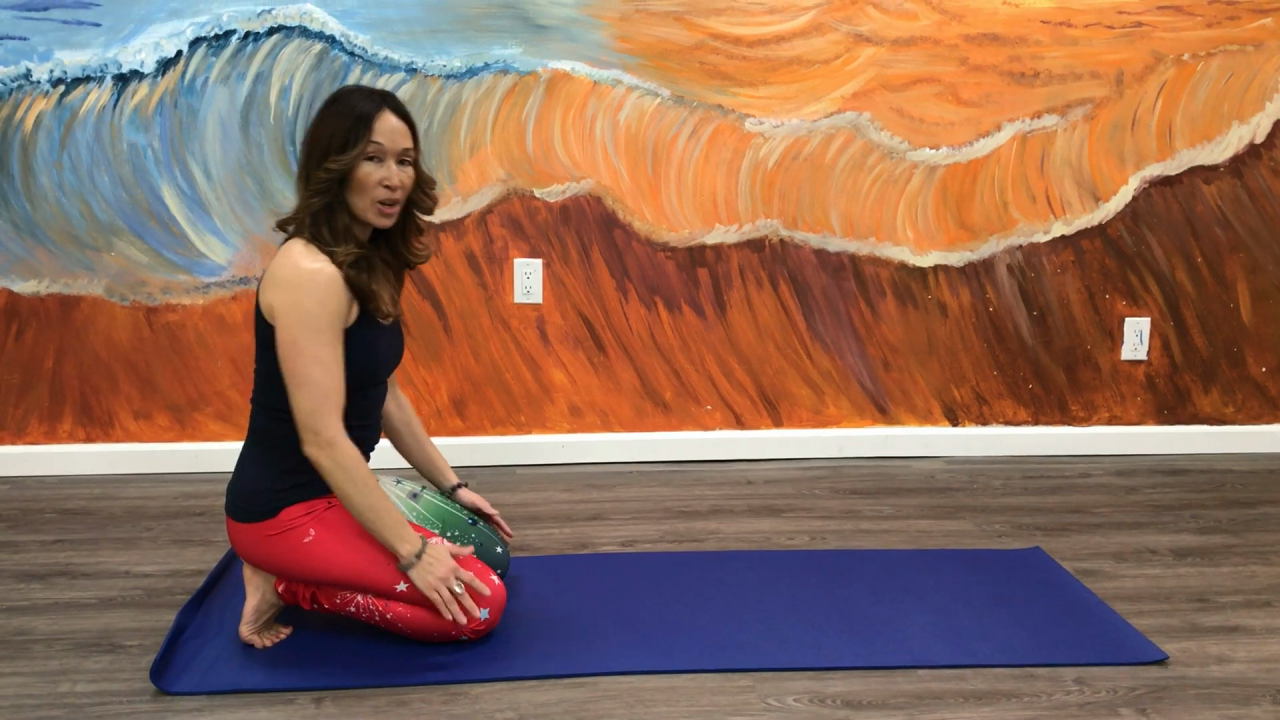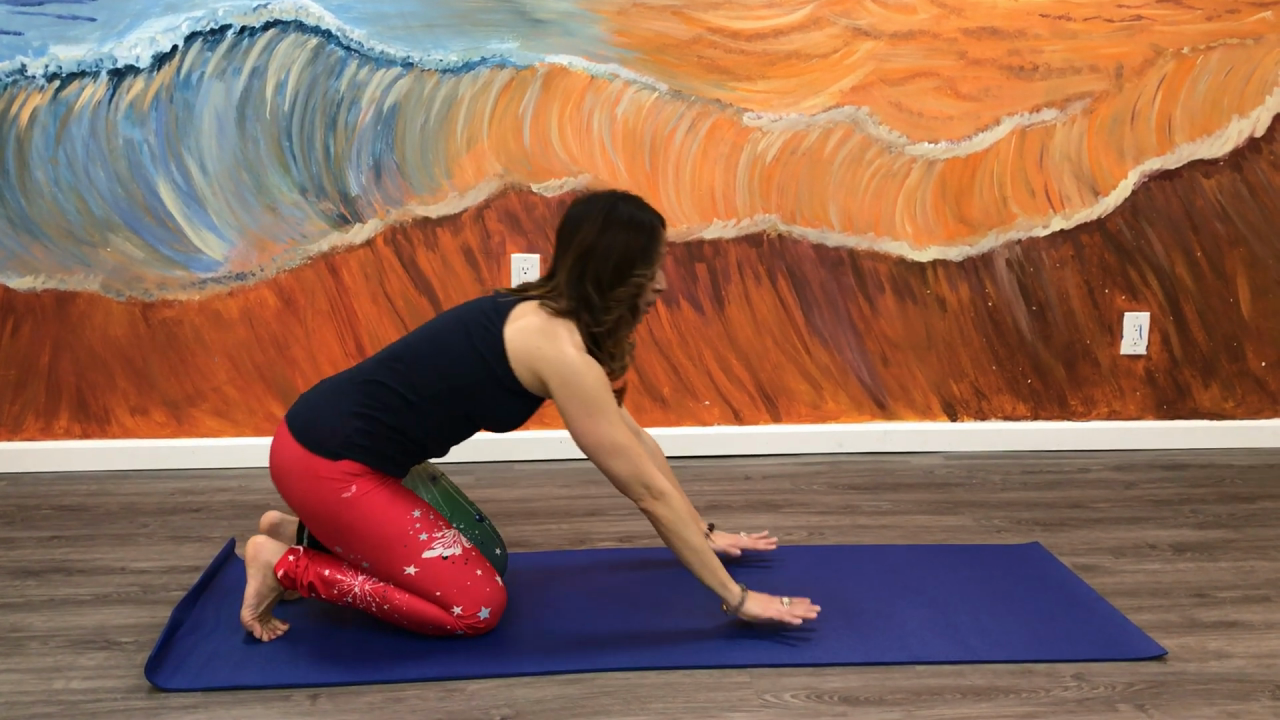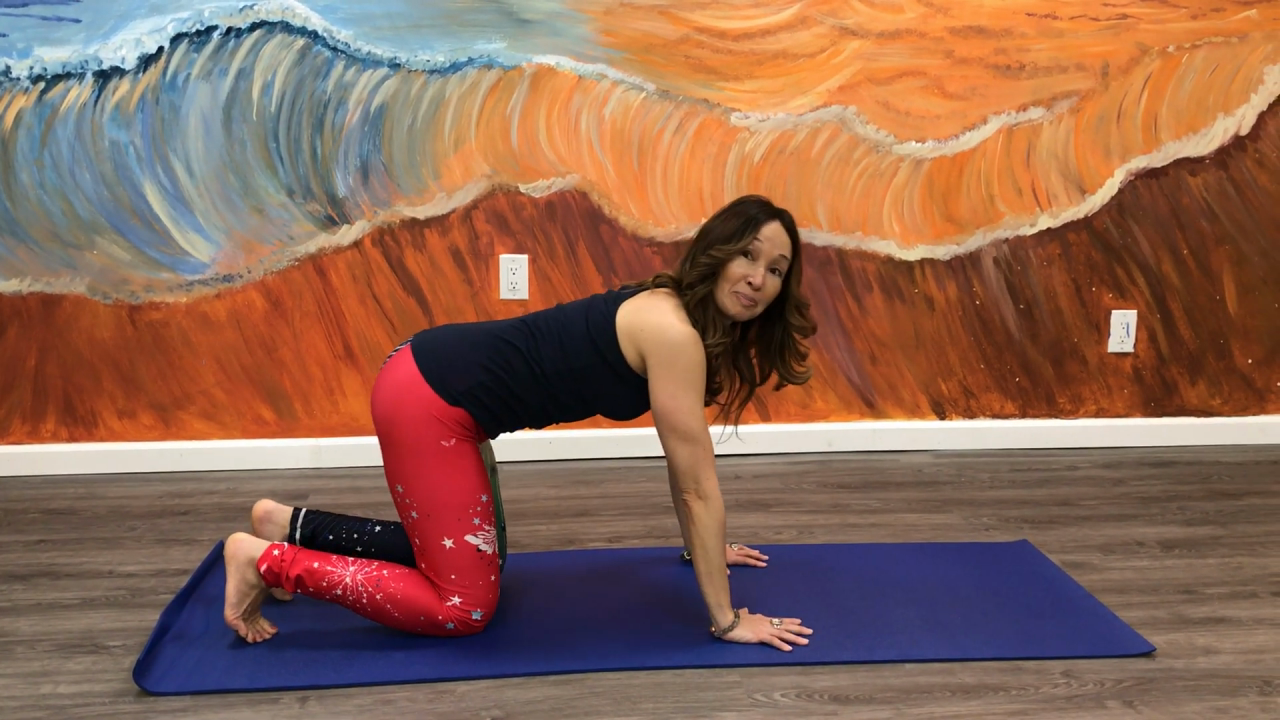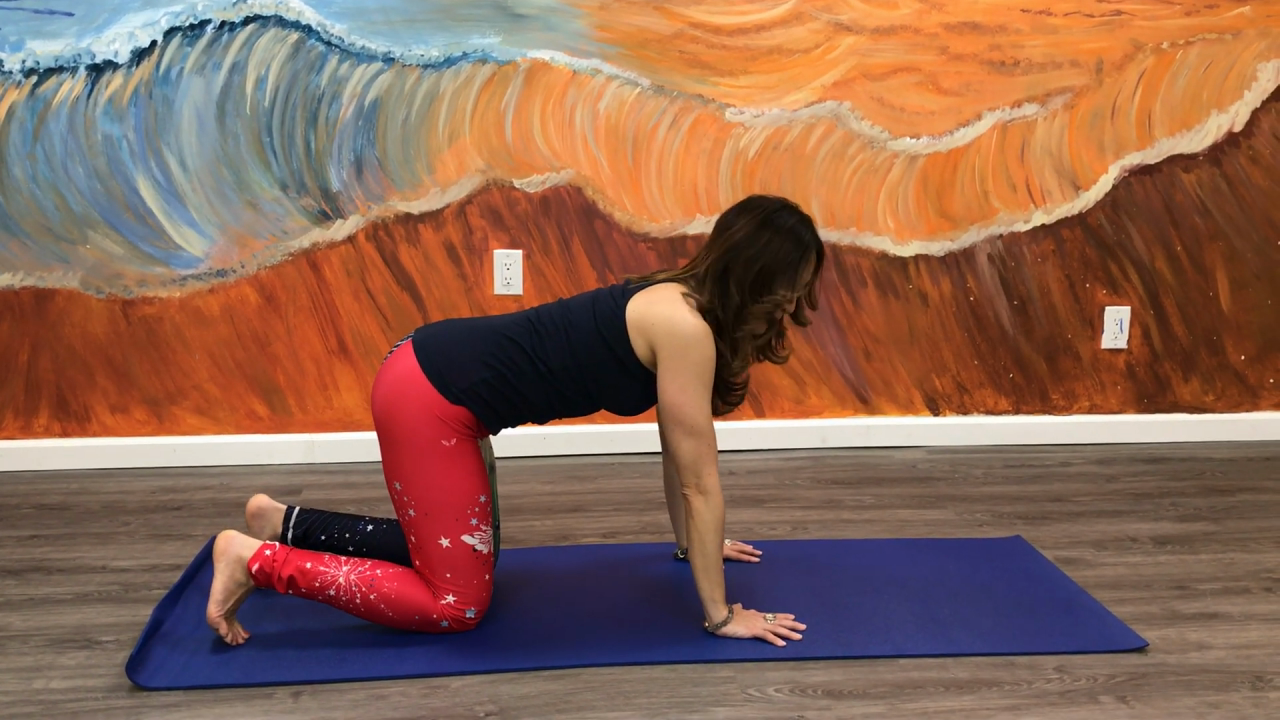
dt=1s
person 1, frame 1
left shoulder: (370, 262)
right shoulder: (312, 272)
left elbow: (383, 394)
right elbow: (322, 439)
left wrist: (451, 485)
right wrist: (411, 553)
left hip: (328, 495)
right hip: (286, 509)
left knee: (476, 559)
right knee: (477, 602)
left ankle: (292, 574)
right ankle: (286, 584)
person 1, frame 2
left shoulder: (546, 317)
right shoulder: (559, 349)
left elbow: (634, 439)
right elbow: (649, 490)
left wrist: (705, 533)
right wrist: (737, 598)
left hip: (341, 445)
right hip: (327, 459)
left knee: (477, 556)
right knee: (477, 604)
left ankle: (306, 532)
right ankle: (285, 565)
person 1, frame 3
left shoulder: (691, 320)
right shoulder: (674, 332)
left elbow: (683, 471)
right elbow: (699, 487)
left wrist: (703, 550)
right wrist: (726, 619)
left hip: (433, 384)
right hip: (427, 399)
left knee: (464, 558)
right knee: (463, 606)
left ankle: (294, 527)
right ankle: (265, 559)
person 1, frame 4
left shoulder: (683, 307)
right shoulder: (686, 327)
left elbow: (677, 456)
right elbow: (700, 481)
left wrist: (691, 542)
right wrist: (720, 613)
left hip: (436, 377)
right hip: (429, 396)
left knee: (460, 554)
right knee: (458, 603)
left ankle: (286, 525)
right ankle: (254, 558)
